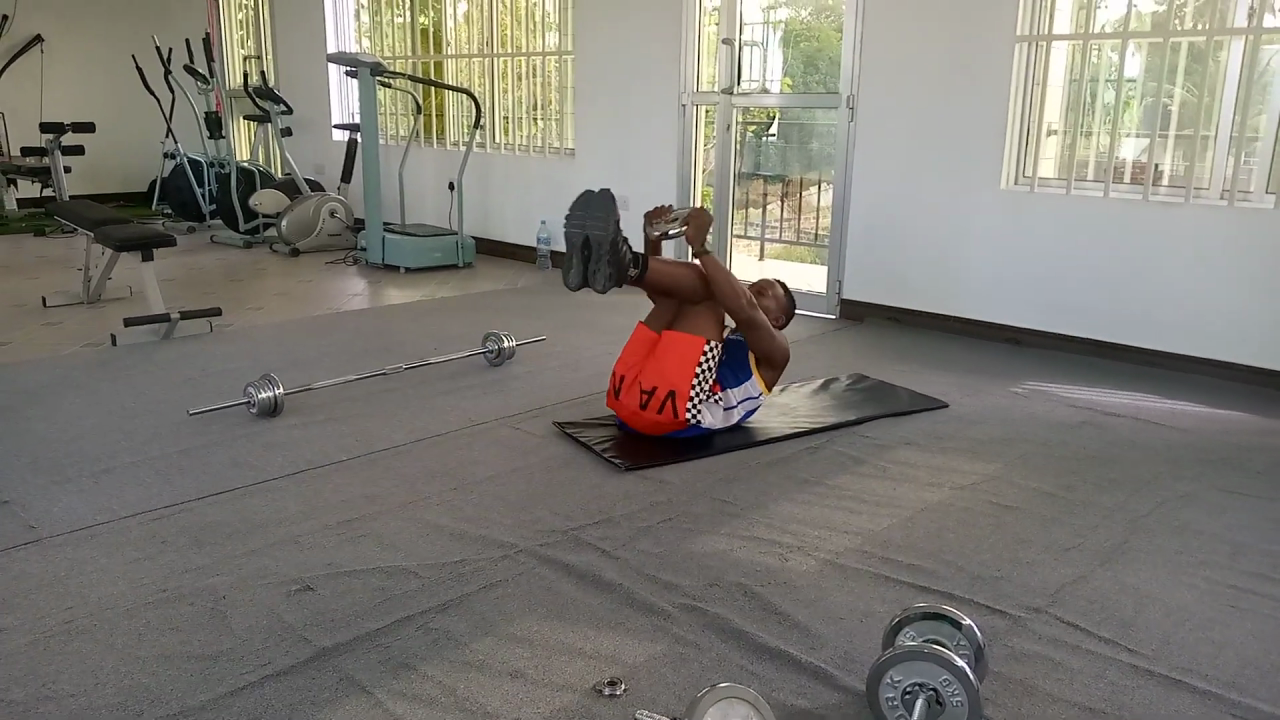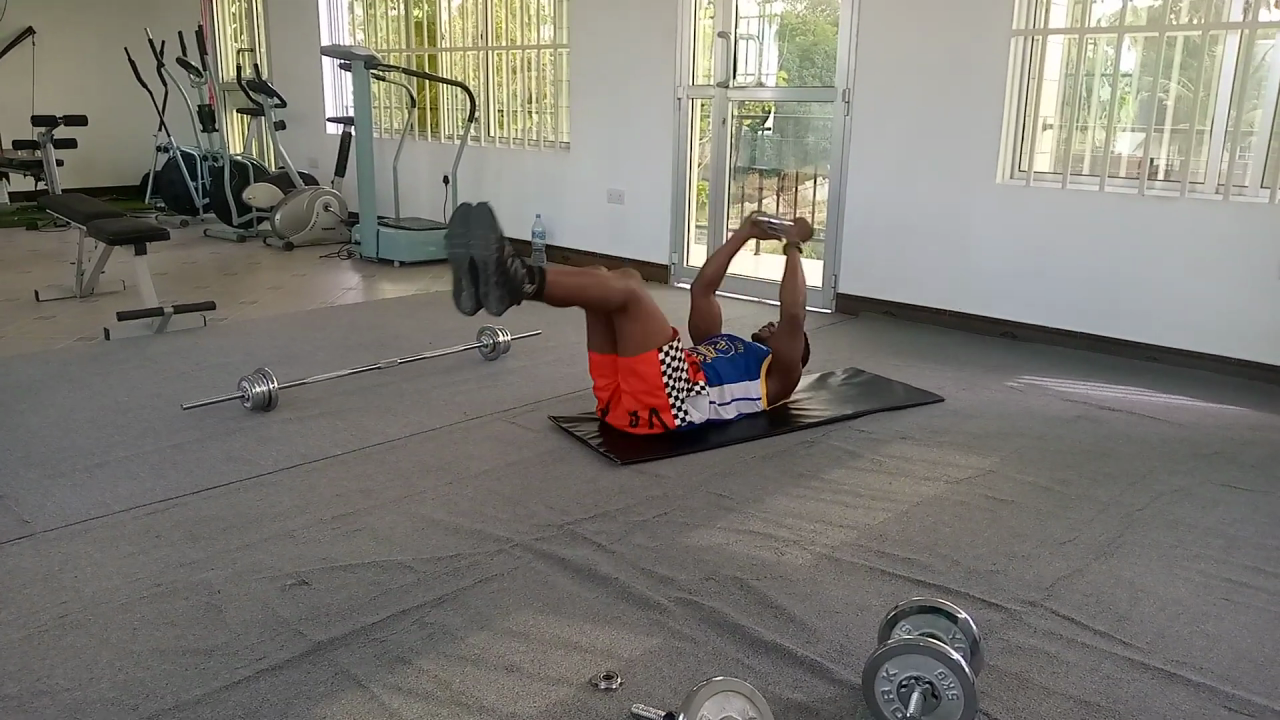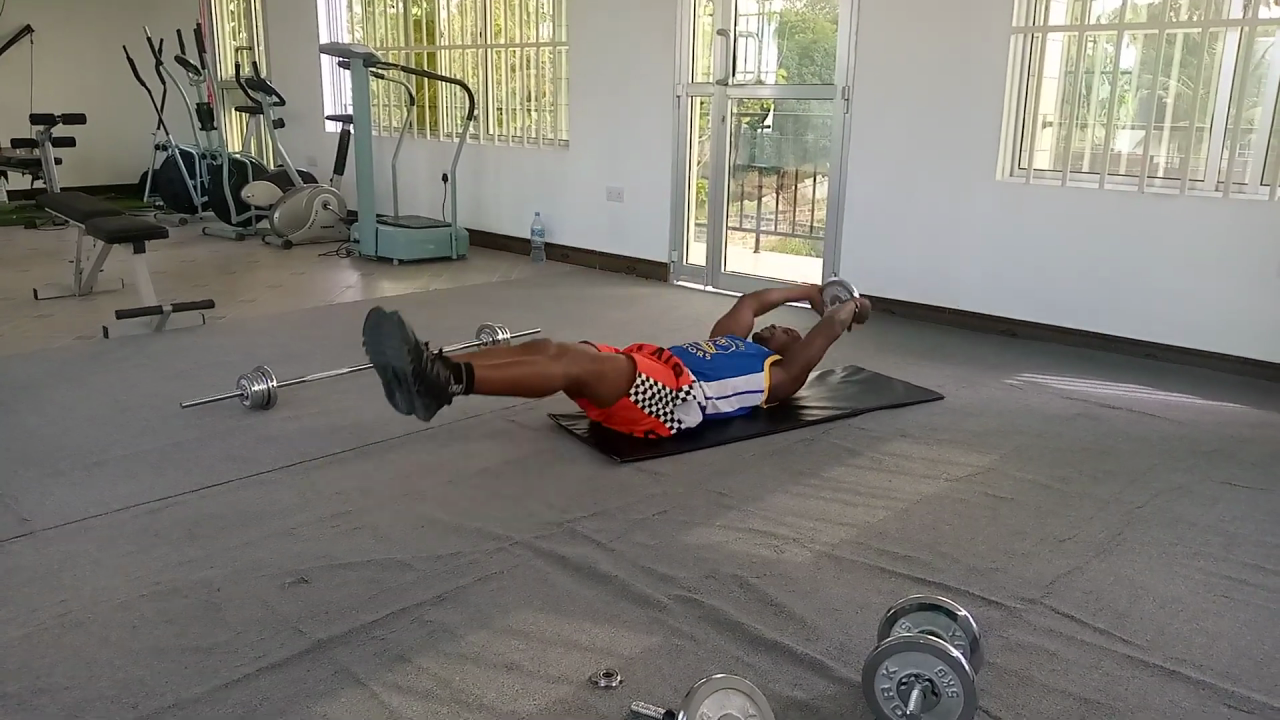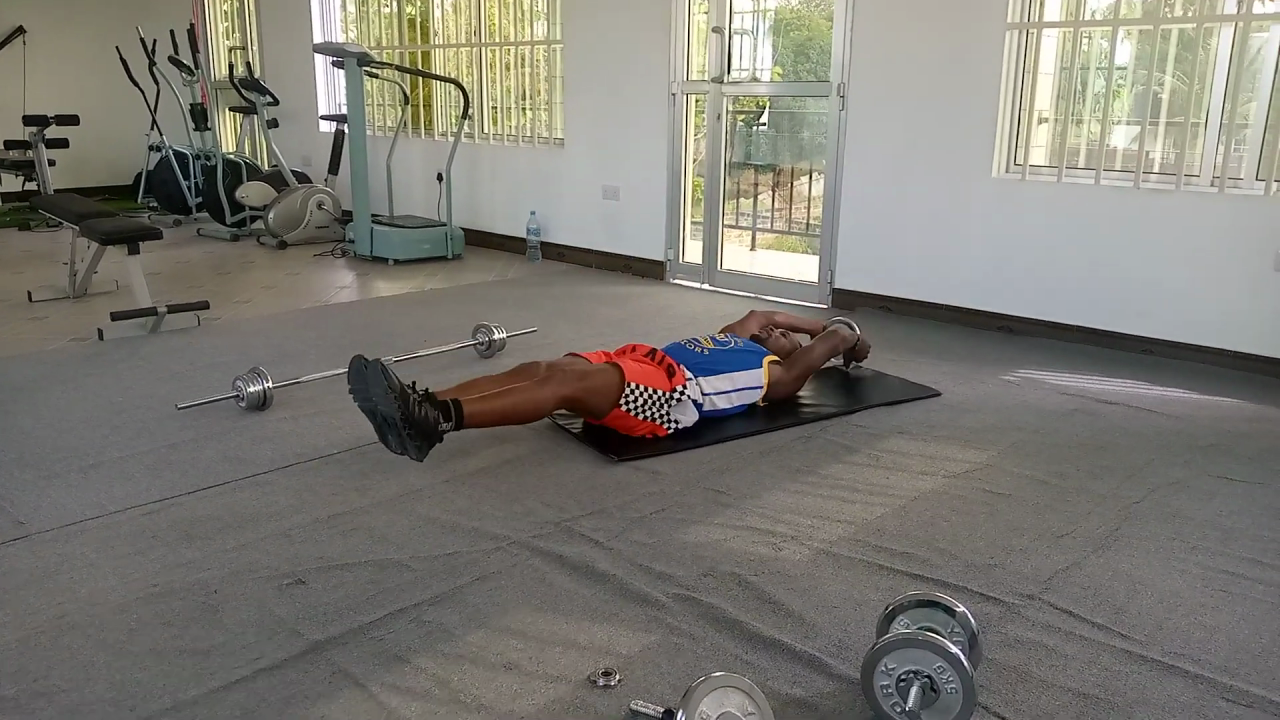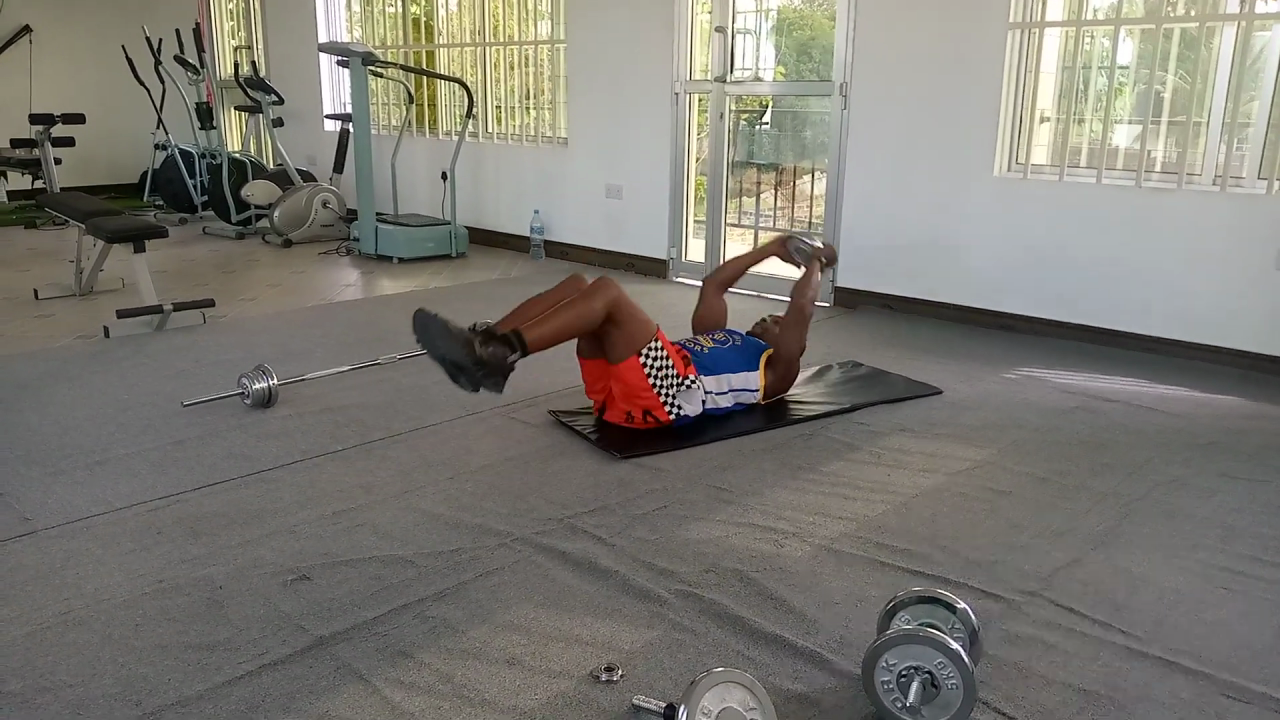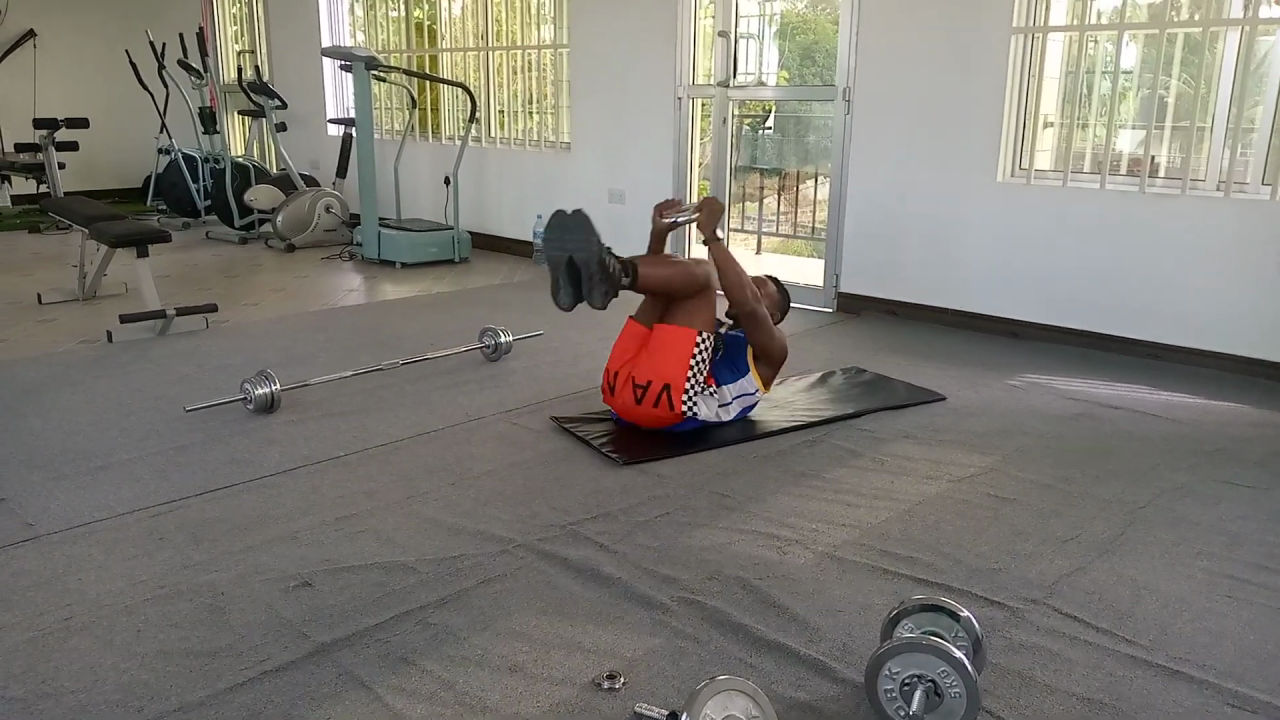
dt=0.3s
person 1, frame 1
left shoulder: (771, 354)
right shoulder: (719, 337)
left elbow: (743, 310)
left wrist: (700, 245)
right wrist: (653, 242)
left hip: (676, 407)
right hip: (628, 394)
left knee: (707, 282)
left ankle: (621, 263)
right ankle: (604, 263)
person 1, frame 2
left shoulder: (778, 377)
right shoulder: (718, 343)
left elbow: (793, 313)
right elbow: (703, 286)
left wrist: (793, 249)
right wrist: (741, 236)
left hip: (668, 404)
right hip: (620, 394)
left knee: (626, 284)
right knee: (600, 281)
left ankle: (523, 279)
right ankle: (503, 281)
person 1, frame 3
left shoulder: (780, 375)
right shoulder: (733, 342)
left elbow: (825, 329)
right elbow: (753, 301)
right wrist: (811, 291)
left hip: (671, 395)
right hip: (648, 365)
left knee: (573, 362)
right knee: (547, 350)
left ankle: (446, 381)
right ankle: (434, 372)
person 1, frame 4
left shoulder: (776, 376)
right shoulder: (734, 342)
left elbow: (829, 342)
right elbow: (760, 314)
right wrist: (822, 323)
left hip: (667, 395)
right hip: (641, 360)
left knee: (566, 380)
right knee: (538, 371)
left ankle: (435, 420)
right ankle: (424, 406)
person 1, frame 5
left shoulder: (775, 368)
right shoulder: (723, 340)
left elbow: (800, 314)
right elbow: (715, 284)
left wrist: (815, 267)
right wrist: (769, 249)
left hip: (660, 403)
right hip: (617, 394)
left knee: (606, 292)
right knee: (578, 284)
left ankle: (502, 352)
right ankle: (486, 342)
person 1, frame 6
left shoulder: (770, 350)
right shoulder: (712, 331)
left elbow: (748, 306)
right elbow: (660, 279)
left wrist: (712, 237)
right wrist: (659, 234)
left hip: (672, 402)
right hip: (625, 390)
left knee: (703, 272)
right knee: (668, 272)
left ankle: (611, 275)
right ankle: (582, 282)
